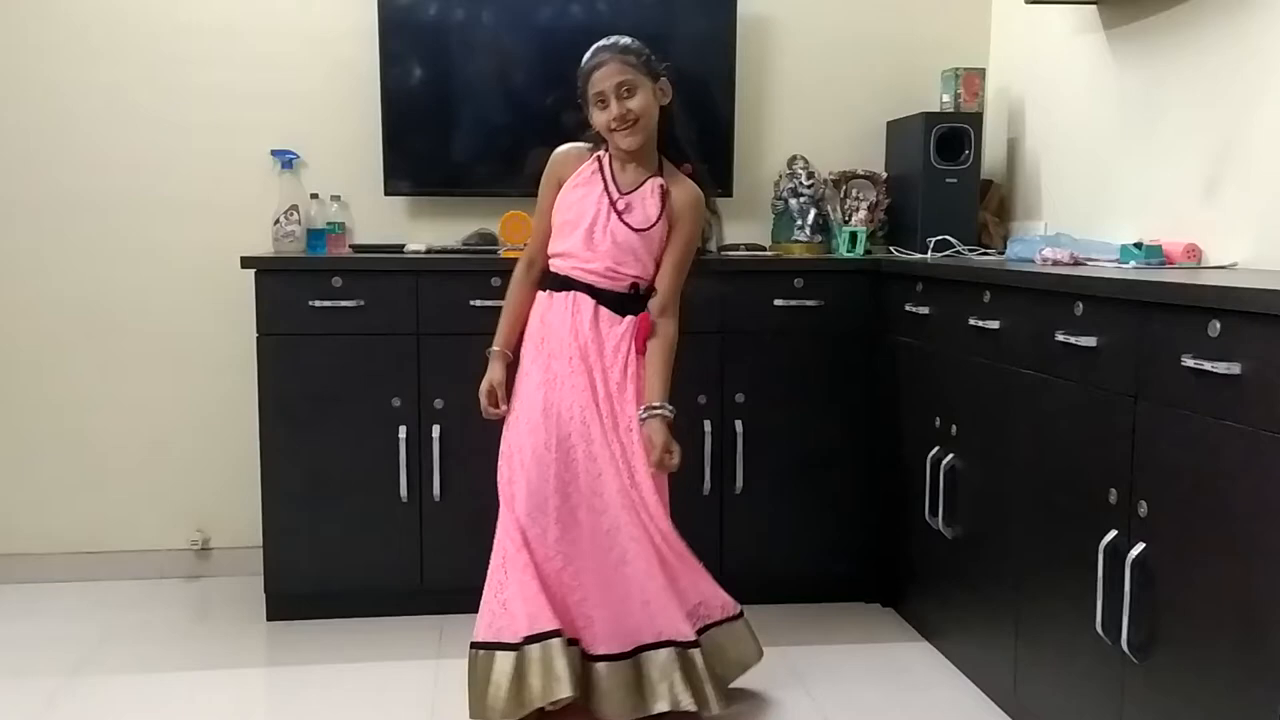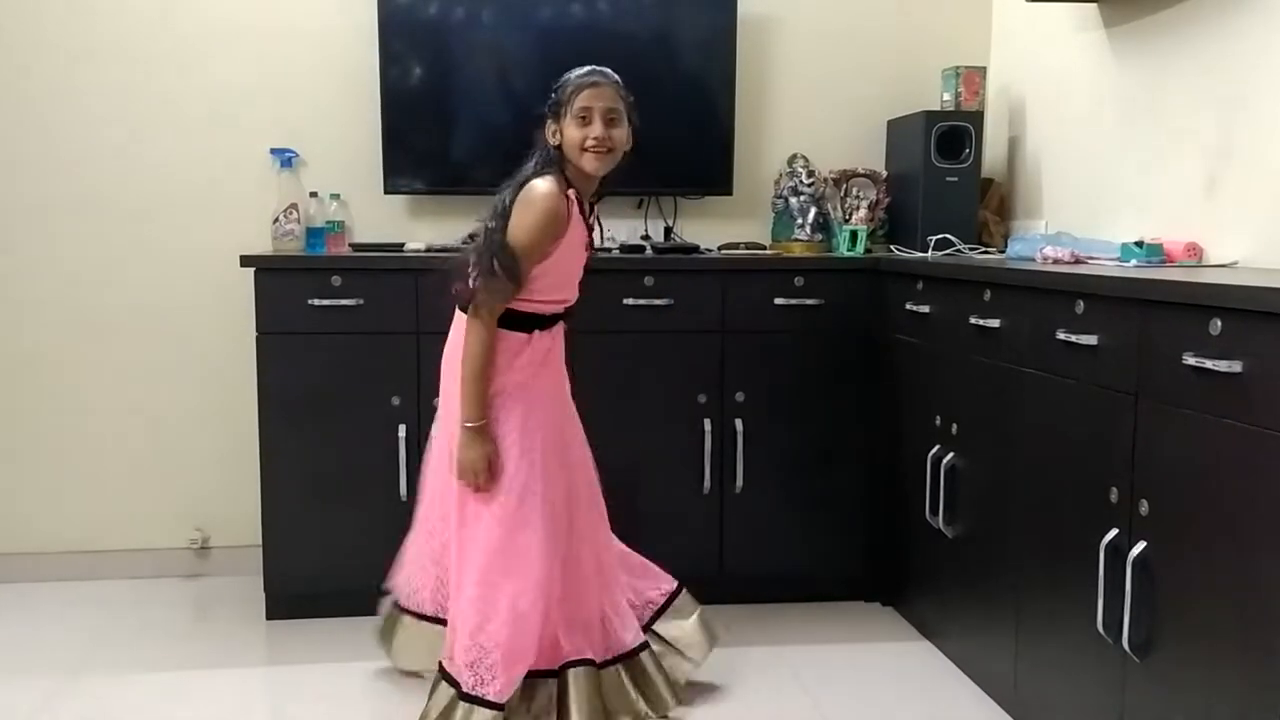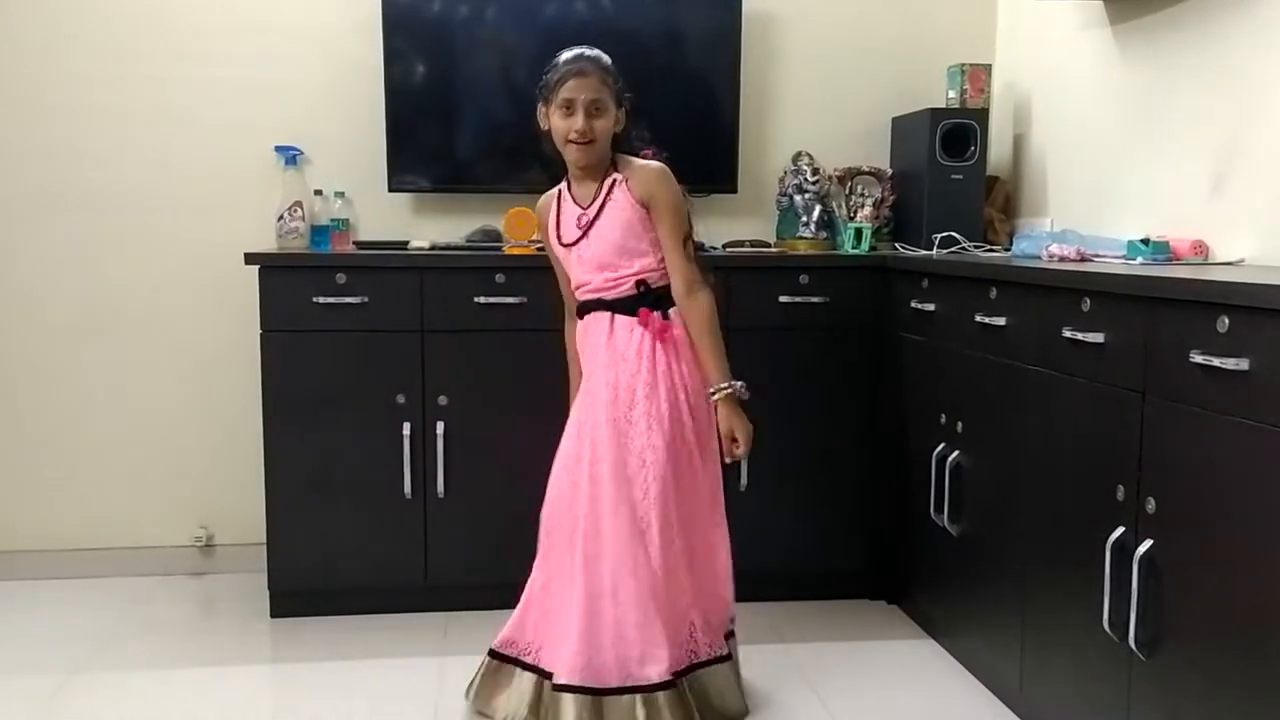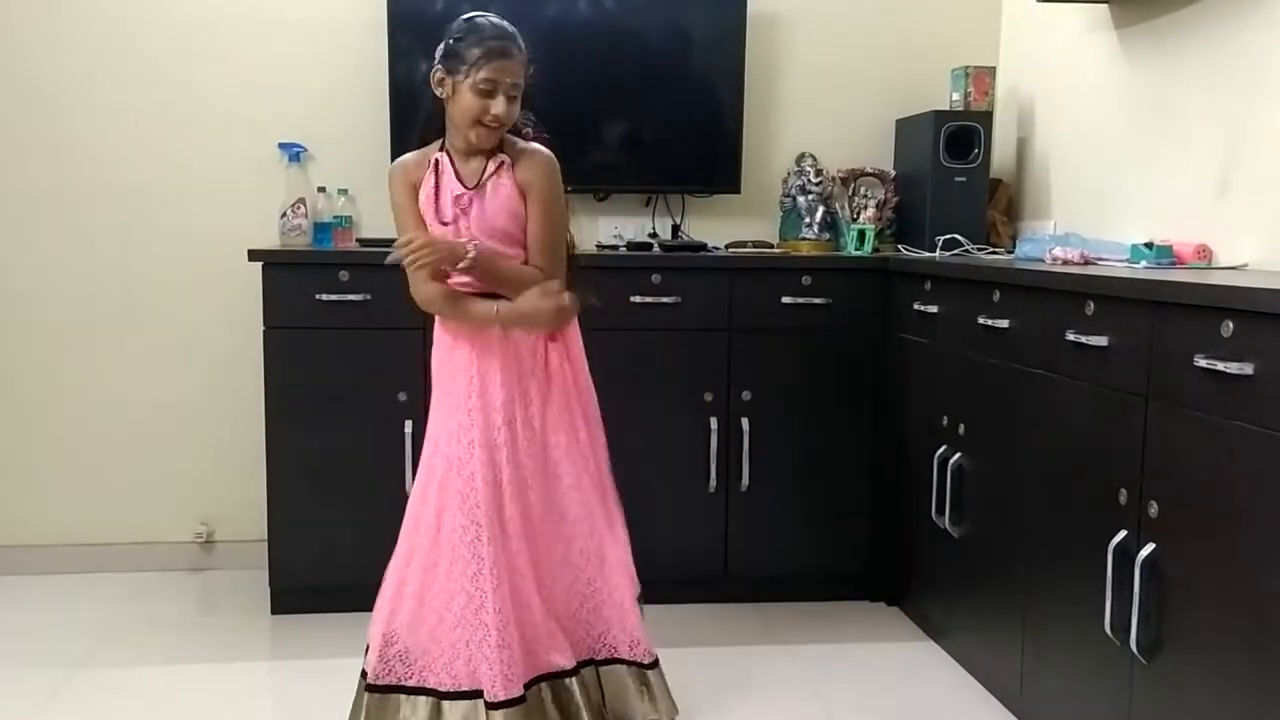
dt=1s
person 1, frame 1
left shoulder: (682, 198)
right shoulder: (567, 164)
left elbow: (664, 314)
right elbow: (531, 265)
left wrist: (656, 412)
right wrist: (500, 355)
left hip: (621, 360)
right hip: (551, 352)
left knee: (625, 518)
right knee: (541, 512)
person 1, frame 2
left shoulder: (576, 201)
right shoulder: (544, 198)
right elbow: (482, 312)
right wrist: (472, 426)
left hip: (533, 366)
right hip: (496, 374)
left knee: (557, 517)
right knee: (513, 535)
person 1, frame 3
left shoulder: (647, 179)
right shoulder: (549, 205)
left elbow: (689, 288)
left wrist: (723, 393)
right wrist: (581, 397)
left hip: (656, 361)
right hip: (599, 368)
left knee: (650, 521)
right knee: (584, 523)
person 1, frame 4
left shoulder: (535, 165)
right shoulder: (410, 173)
left elbow: (547, 284)
right elbow: (429, 292)
left wrist: (464, 254)
right wrist: (517, 307)
left hip: (545, 367)
right hip: (469, 369)
left knee: (565, 522)
right knee: (470, 526)
